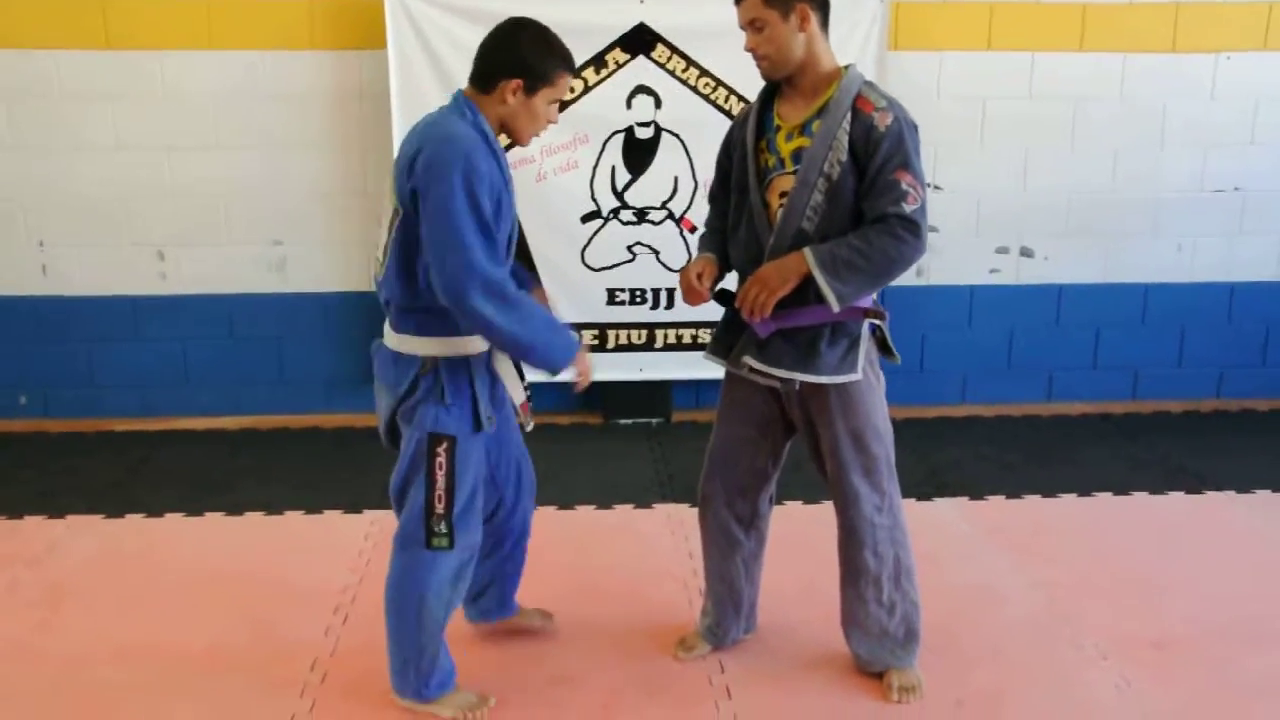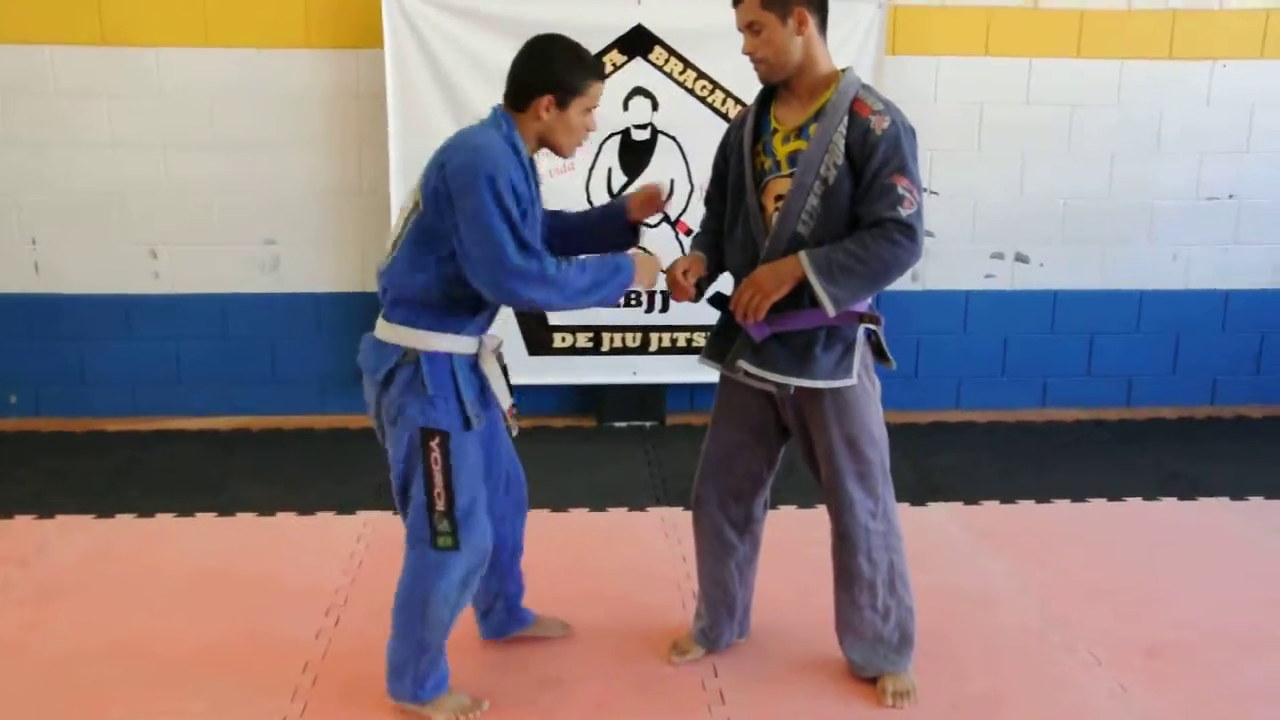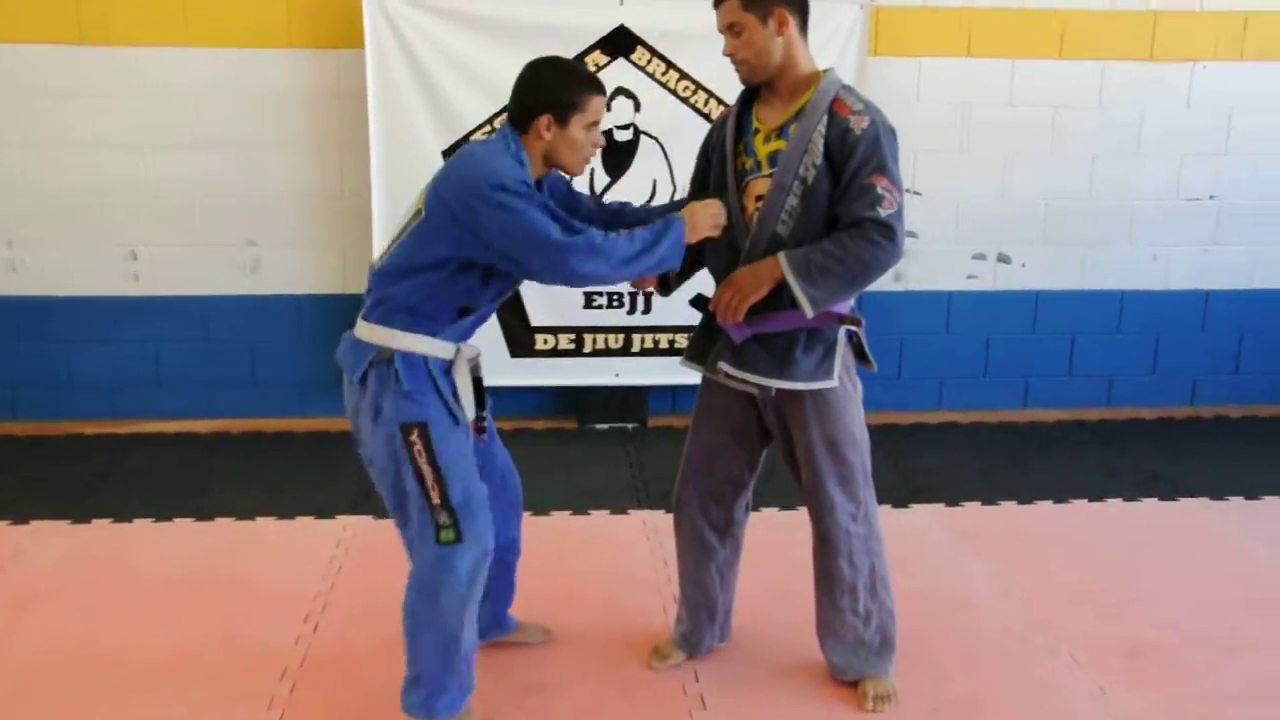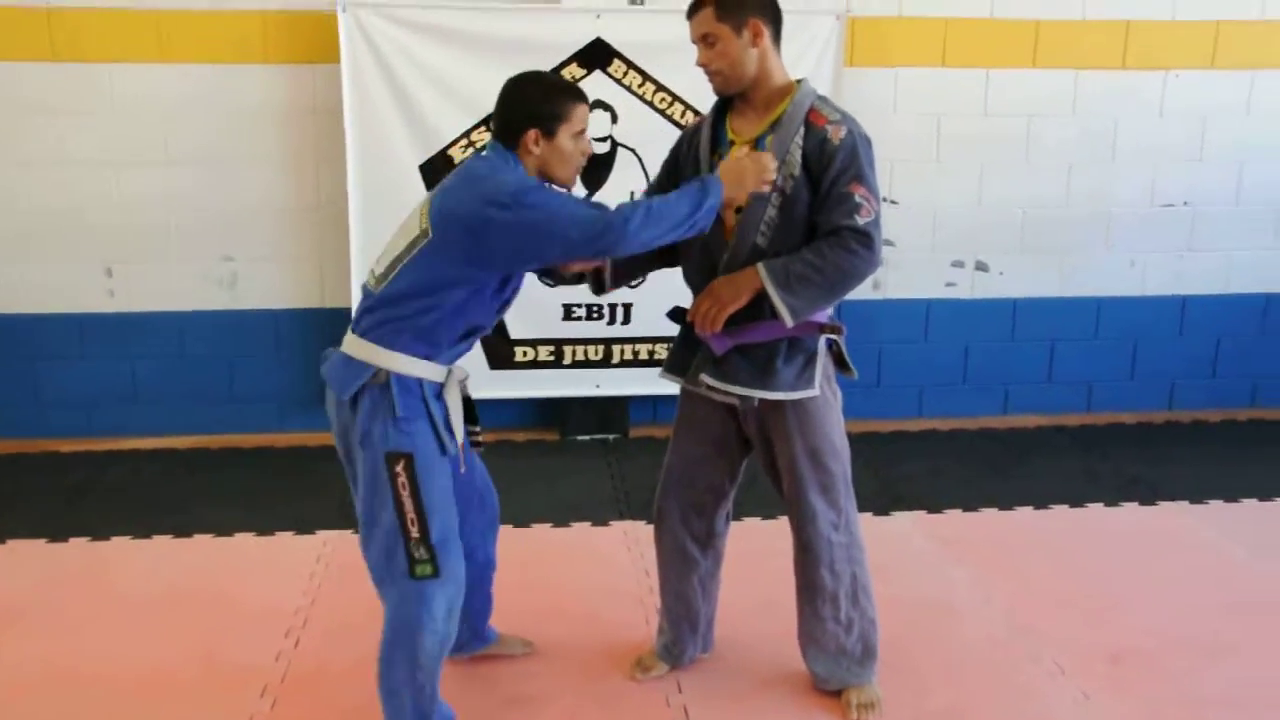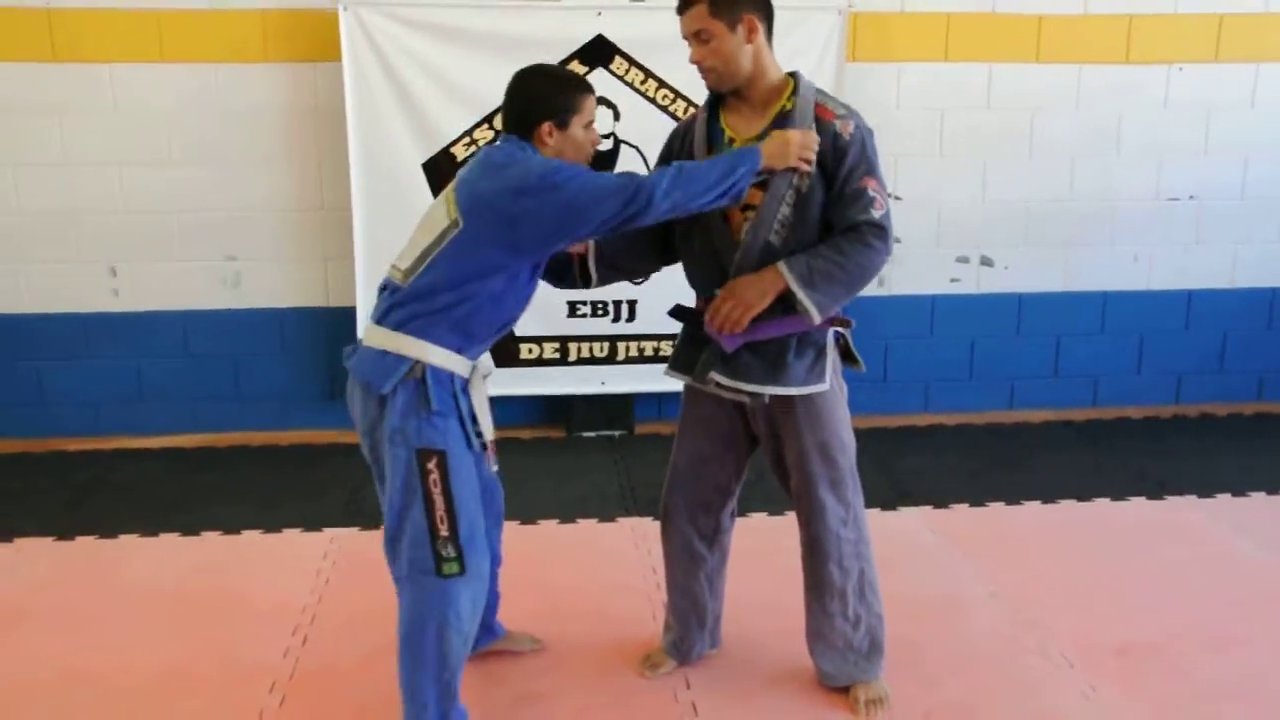
dt=0.2s
person 1, frame 1
left shoulder: (875, 119)
right shoulder: (751, 123)
left elbow: (902, 232)
right elbow: (725, 210)
left wrist: (801, 265)
right wrist: (710, 258)
left hip: (835, 344)
right hip: (755, 338)
left knee: (866, 504)
right knee: (727, 491)
left ankle: (888, 647)
right ankle: (724, 619)
person 1, frame 2
left shoulder: (873, 123)
right shoulder: (749, 125)
left elbow: (898, 237)
right elbow: (721, 216)
left wrist: (796, 270)
right wrist: (698, 264)
left hip: (831, 349)
right hip: (751, 343)
left knee: (861, 509)
right knee: (721, 495)
left ankle: (882, 652)
right ankle: (717, 623)
person 1, frame 3
left shoulder: (854, 123)
right shoulder: (730, 126)
left elbow: (878, 239)
left wrist: (773, 271)
right wrist: (662, 261)
left hip: (814, 352)
right hip: (732, 345)
left knee: (842, 512)
right knee: (703, 498)
left ankle: (864, 656)
right ankle: (699, 627)
person 1, frame 4
left shoulder: (827, 131)
right shoulder: (700, 138)
left elbow: (856, 247)
left wrist: (753, 282)
right wrist: (592, 258)
left hip: (793, 361)
right hip: (711, 358)
left knee: (822, 520)
right knee: (682, 510)
right ankle: (682, 638)
person 1, frame 5
left shoulder: (834, 128)
right shoulder: (692, 137)
left elbow: (869, 238)
right elbow: (652, 240)
left wrist: (775, 282)
right wrist: (581, 251)
left hip: (799, 357)
right hip: (715, 354)
left knee: (829, 517)
right knee: (689, 507)
left ankle: (851, 661)
right ankle: (688, 635)
person 2, frame 1
left shoulder: (463, 139)
right shoulder: (455, 151)
right elbow: (469, 280)
left wrist: (538, 338)
right wrist: (560, 346)
left hip: (467, 359)
right hip: (435, 369)
left knee: (510, 487)
right knee: (439, 532)
left ankle: (492, 602)
person 2, frame 2
left shoulder: (508, 156)
right shoulder: (480, 160)
left elbow: (539, 234)
right elbow: (518, 275)
left wrist: (619, 213)
right wrist: (623, 270)
left hip: (458, 363)
right hip: (420, 369)
left knee: (499, 495)
right knee: (453, 533)
left ankle: (503, 615)
person 2, frame 3
left shoulder: (526, 177)
right shoulder: (486, 178)
left elbow: (595, 219)
right elbow: (572, 256)
left wrist: (680, 221)
right wrist: (677, 230)
left hip: (438, 365)
right hip: (397, 371)
left knee: (497, 495)
right knee: (457, 534)
left ankle: (487, 620)
person 2, frame 4
left shoulder: (493, 183)
right shoulder: (499, 195)
left elbow: (570, 247)
right elbow: (607, 230)
left wrist: (566, 258)
right wrist: (717, 187)
left hip: (409, 385)
right hip: (385, 391)
left knee: (471, 510)
right knee: (425, 570)
left ankle: (466, 634)
person 2, frame 5
left shoulder: (504, 174)
right shoulder: (528, 183)
right elbow: (644, 197)
left wrist: (573, 250)
right wrist: (760, 157)
left hip: (416, 375)
right hip: (410, 384)
left knee: (479, 506)
right knee: (444, 565)
left ankle: (475, 631)
